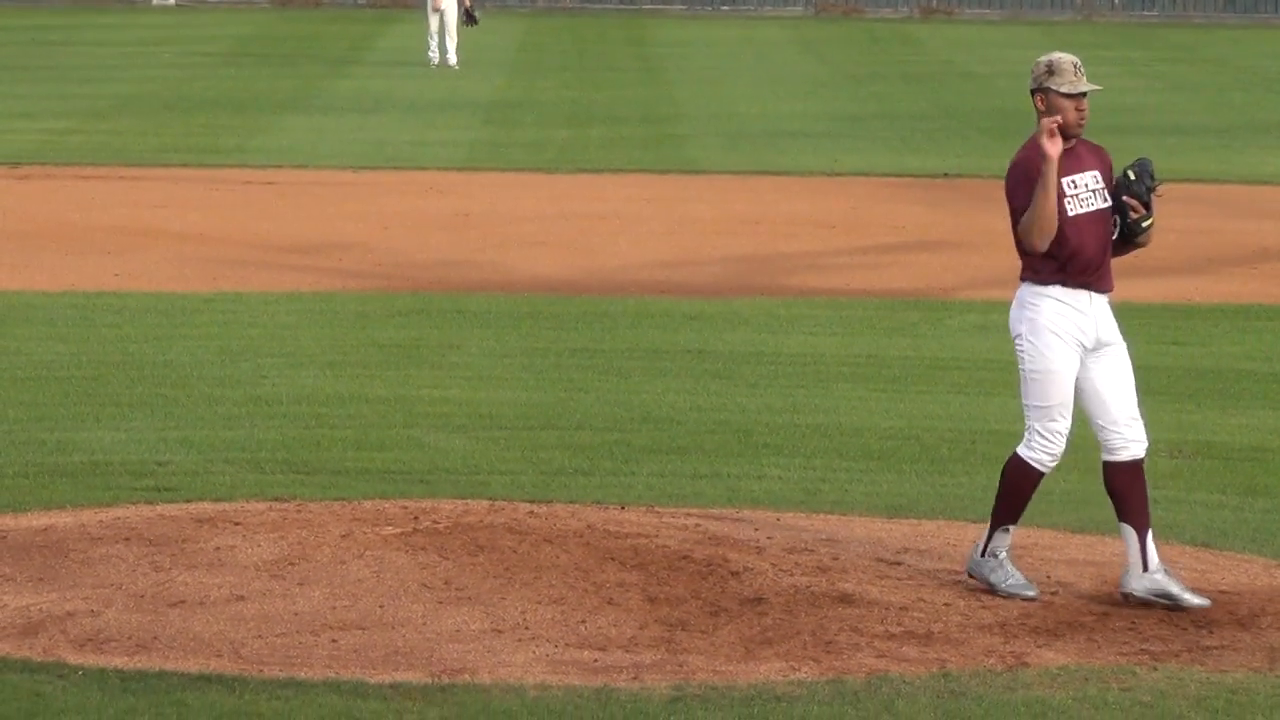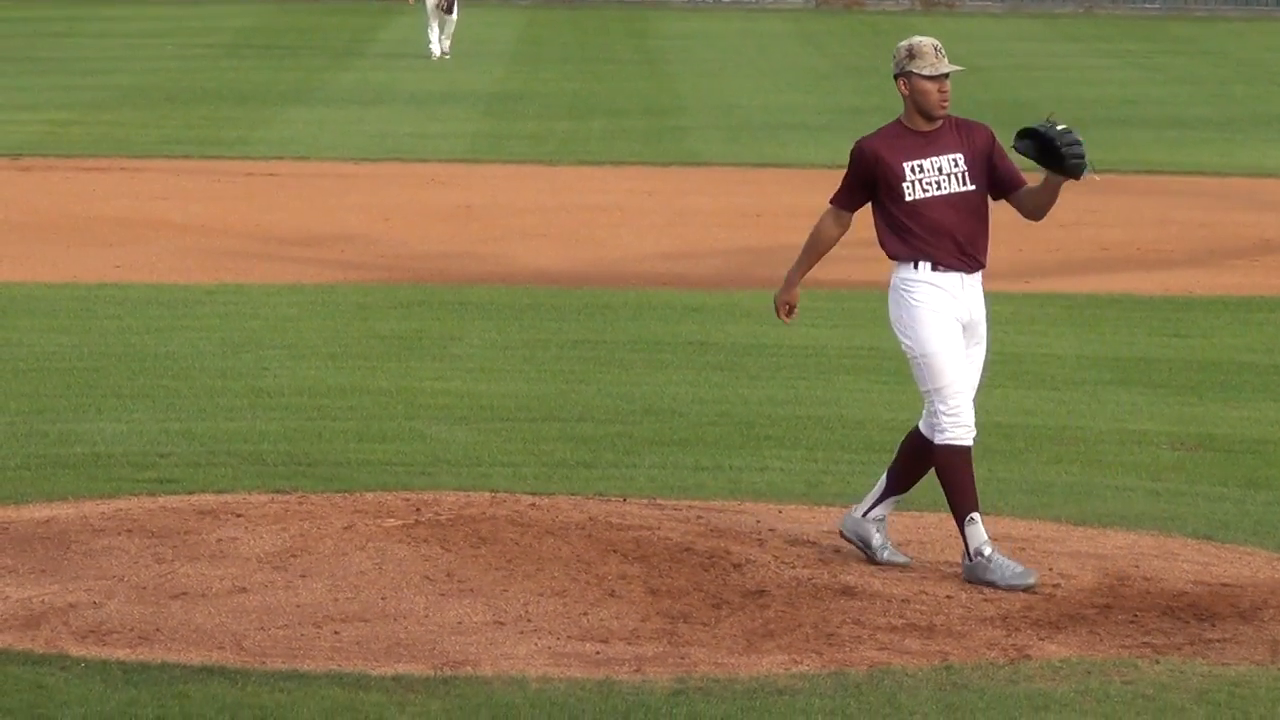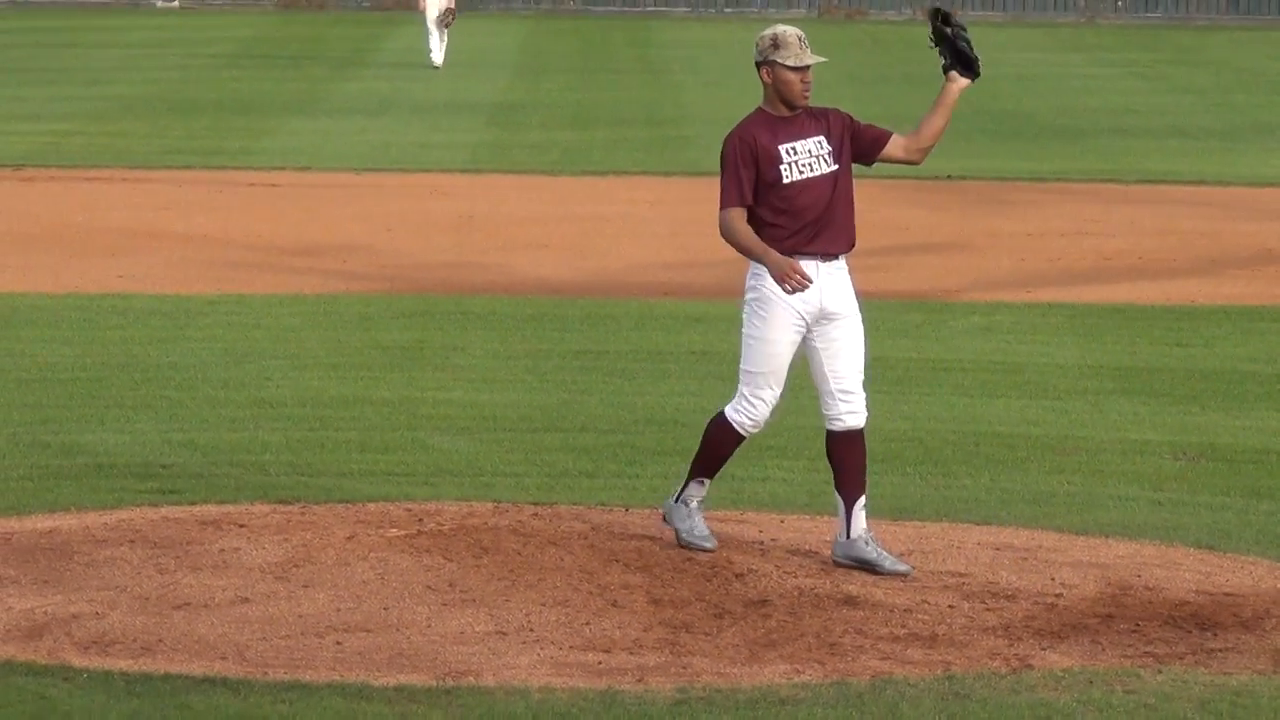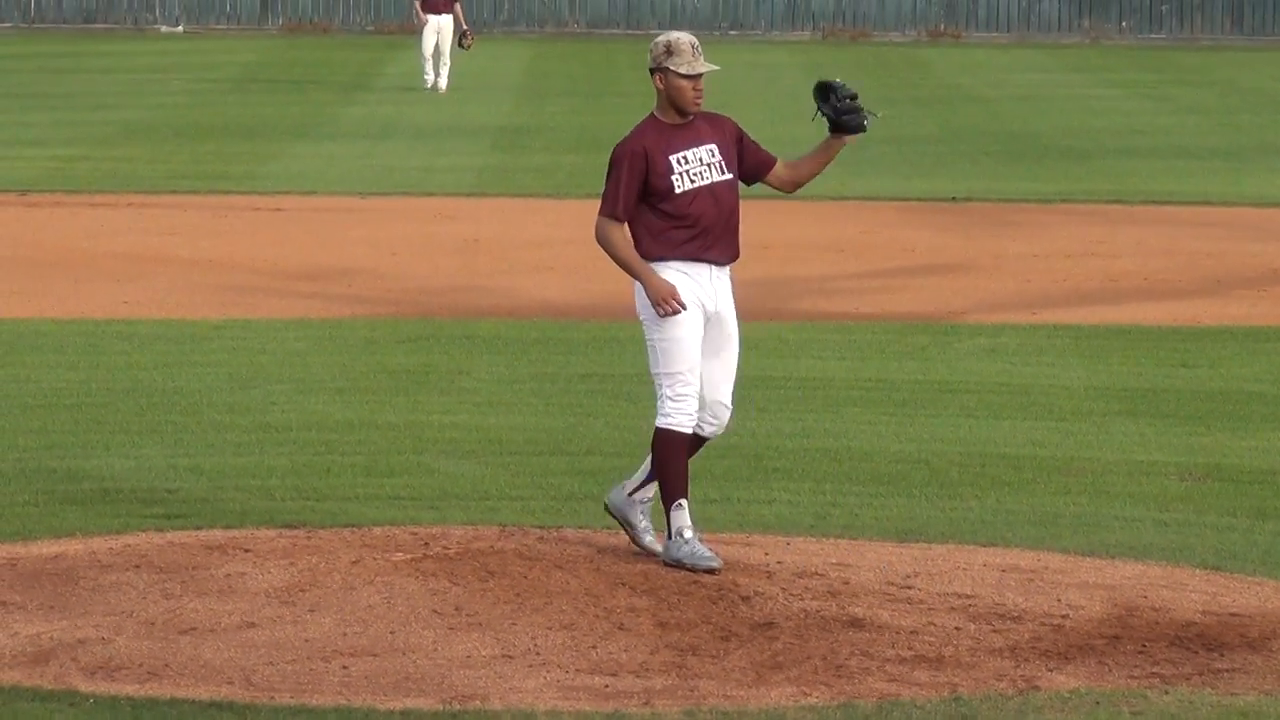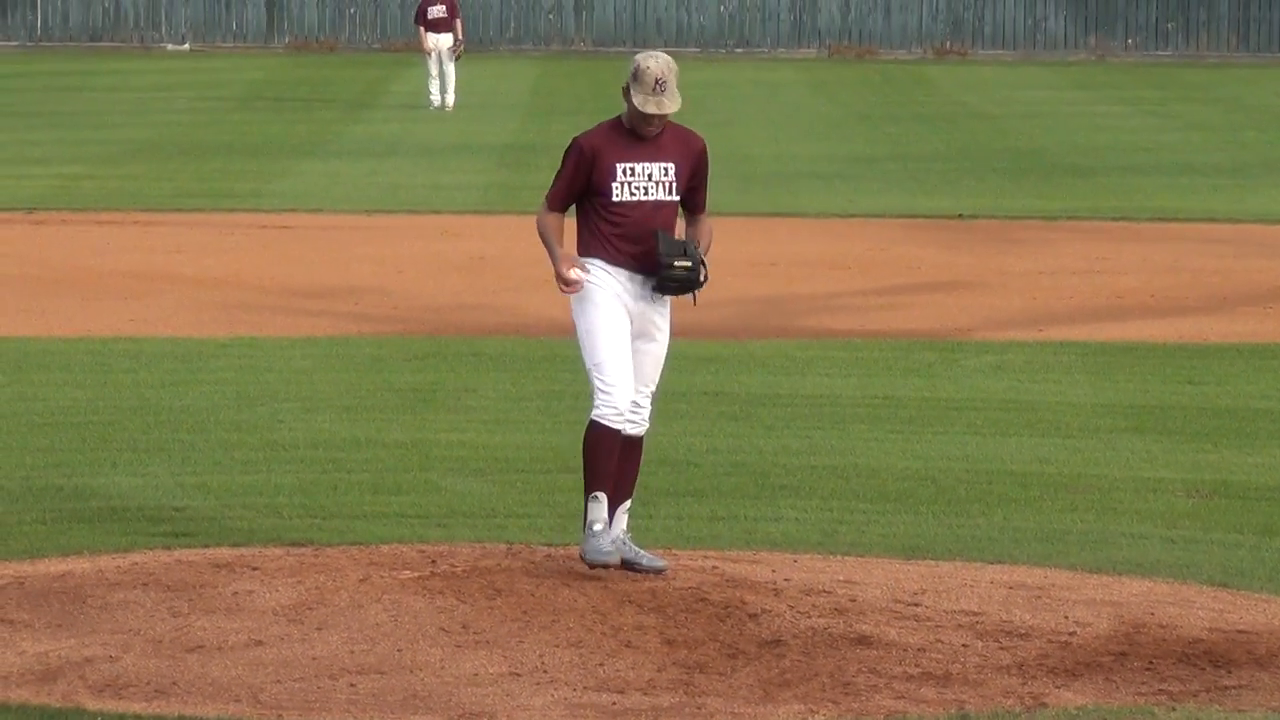
dt=0.5s
person 1, frame 1
left shoulder: (1097, 157)
right shoulder: (1028, 164)
right elbow: (1036, 240)
left wrist: (1136, 232)
right wrist: (1048, 163)
left hip: (1098, 312)
right hip: (1050, 310)
left knee: (1126, 439)
right knee: (1045, 441)
left ankle: (1145, 571)
right ankle: (991, 552)
person 1, frame 2
left shoulder: (975, 138)
right shoulder: (876, 150)
left elbow: (1032, 207)
right elbow: (836, 216)
left wrist: (1056, 175)
right wrist: (792, 280)
left hip: (969, 293)
right hip: (920, 290)
left knee: (941, 420)
right knee: (955, 416)
left ankle: (866, 517)
right ankle: (977, 550)
person 1, frame 3
left shoulder: (834, 125)
right shoulder: (746, 137)
left elbow: (913, 149)
right elbow: (731, 221)
left wrist: (954, 87)
right wrist: (772, 259)
left hip: (835, 281)
right hip: (778, 284)
left knee: (848, 409)
right knee: (755, 407)
left ankle: (854, 535)
right ankle: (687, 498)
person 1, frame 4
left shoulder: (723, 131)
right shoulder: (638, 146)
left elbow: (786, 179)
right elbow: (608, 228)
left wrist: (836, 141)
right wrist: (647, 279)
left hip: (719, 284)
right hip: (671, 288)
left knee: (713, 415)
right knee: (680, 407)
left ankle: (633, 494)
right ankle: (681, 535)
person 1, frame 5
left shoulder: (690, 147)
right shoulder: (592, 144)
left elbow: (698, 216)
right elbow: (550, 211)
left wrist: (695, 258)
right wrist: (560, 257)
left hip: (653, 291)
right hip: (599, 285)
left knee: (634, 413)
right knee: (614, 399)
left ankle: (613, 532)
right ankle: (597, 525)
